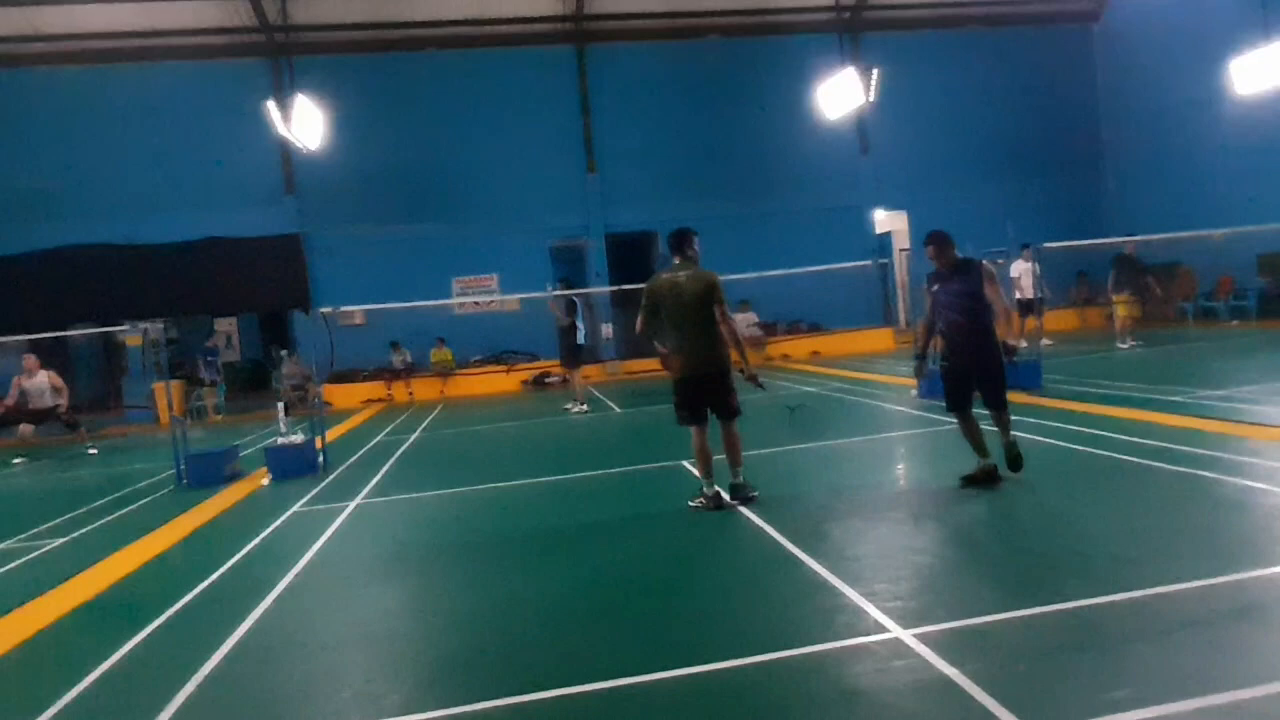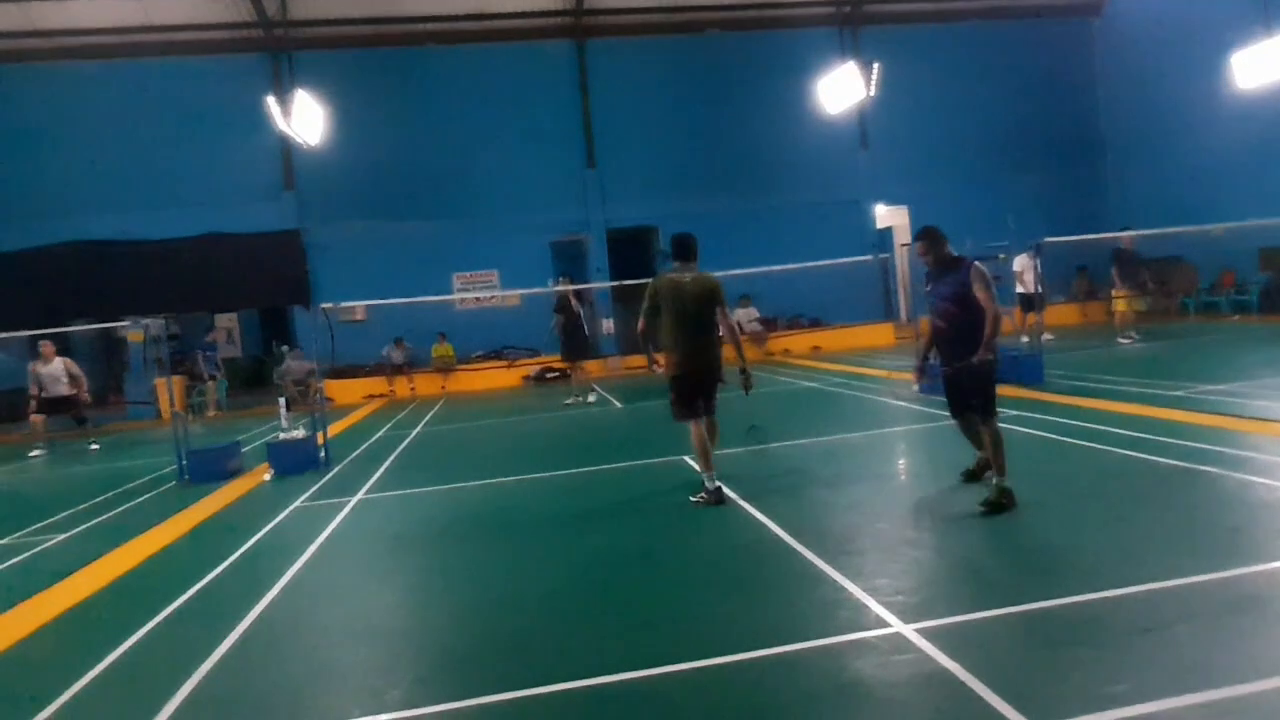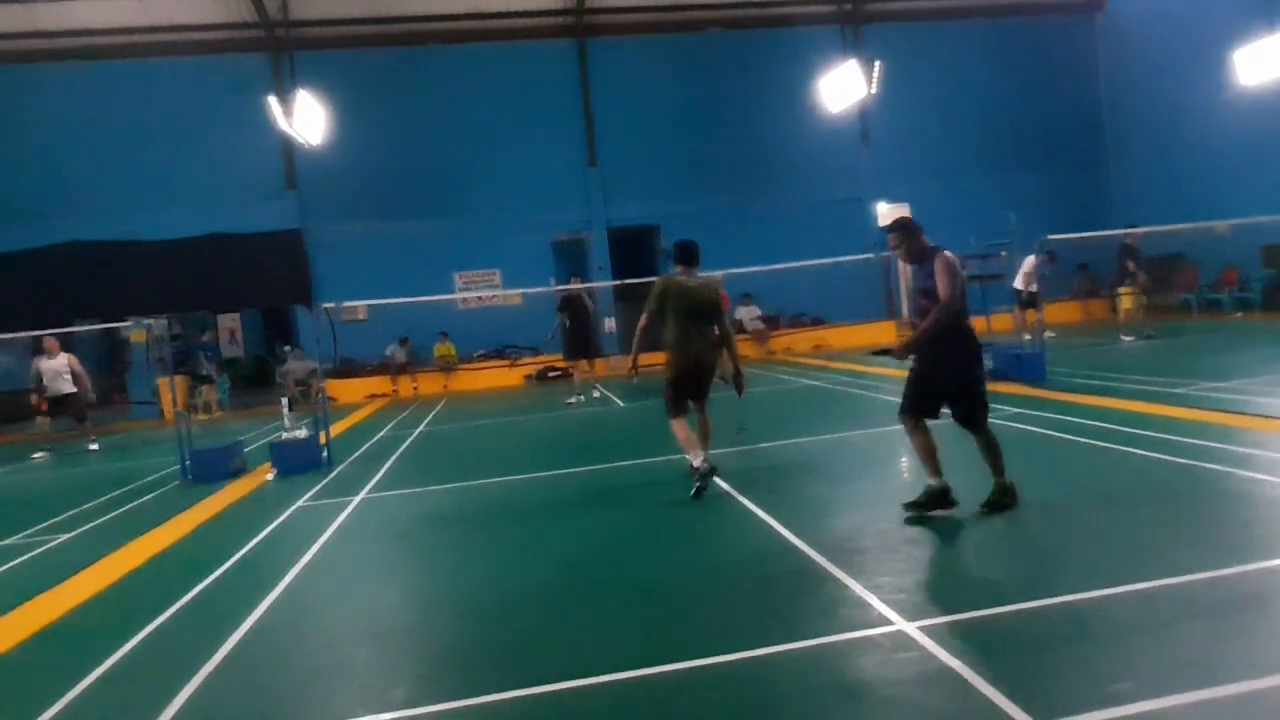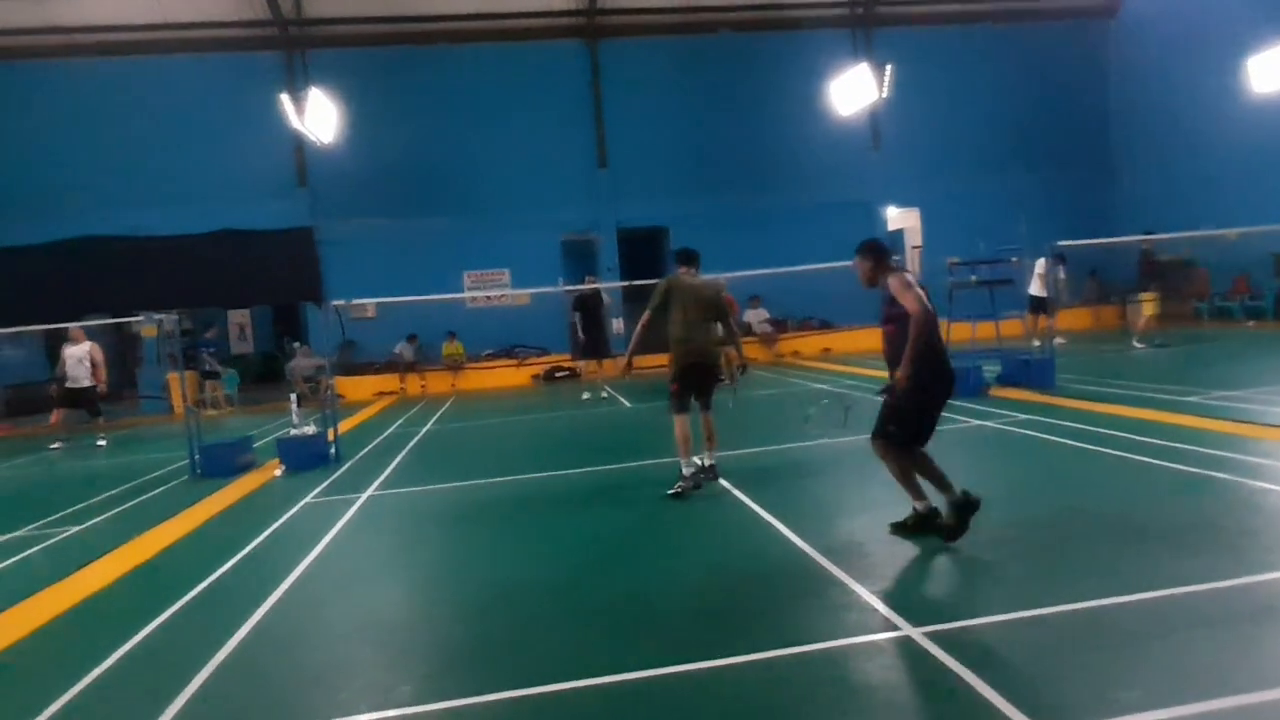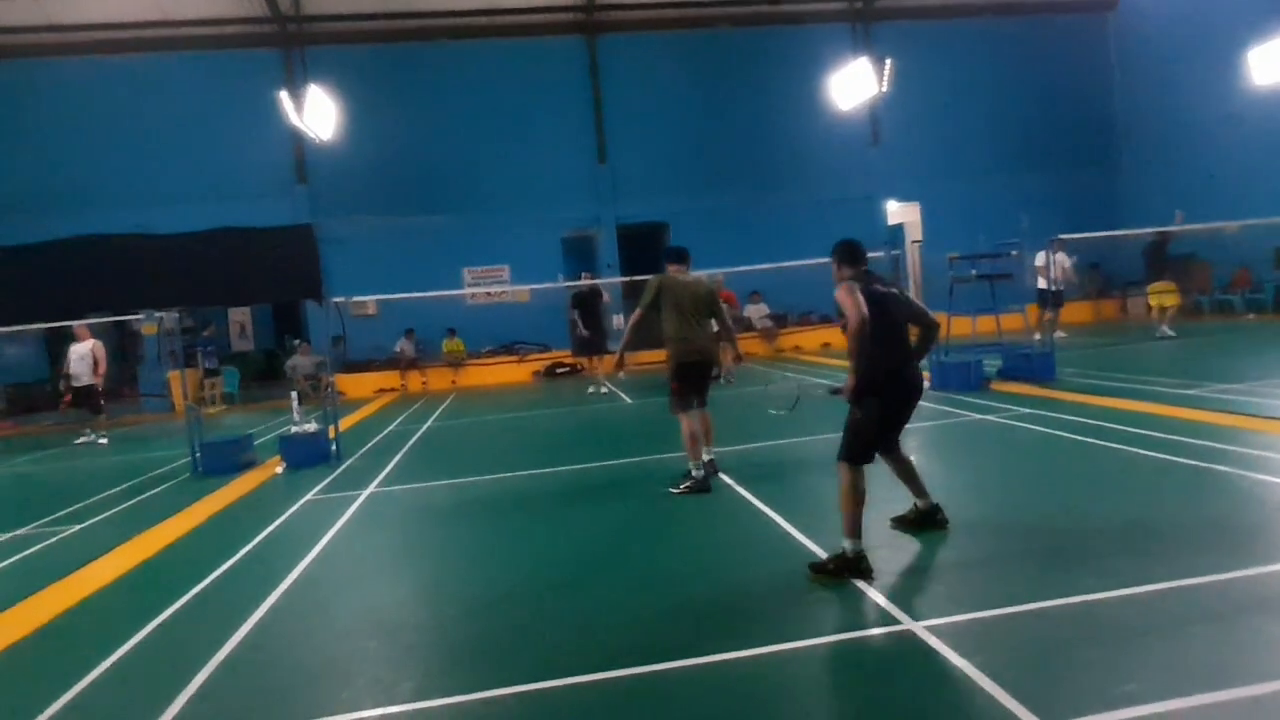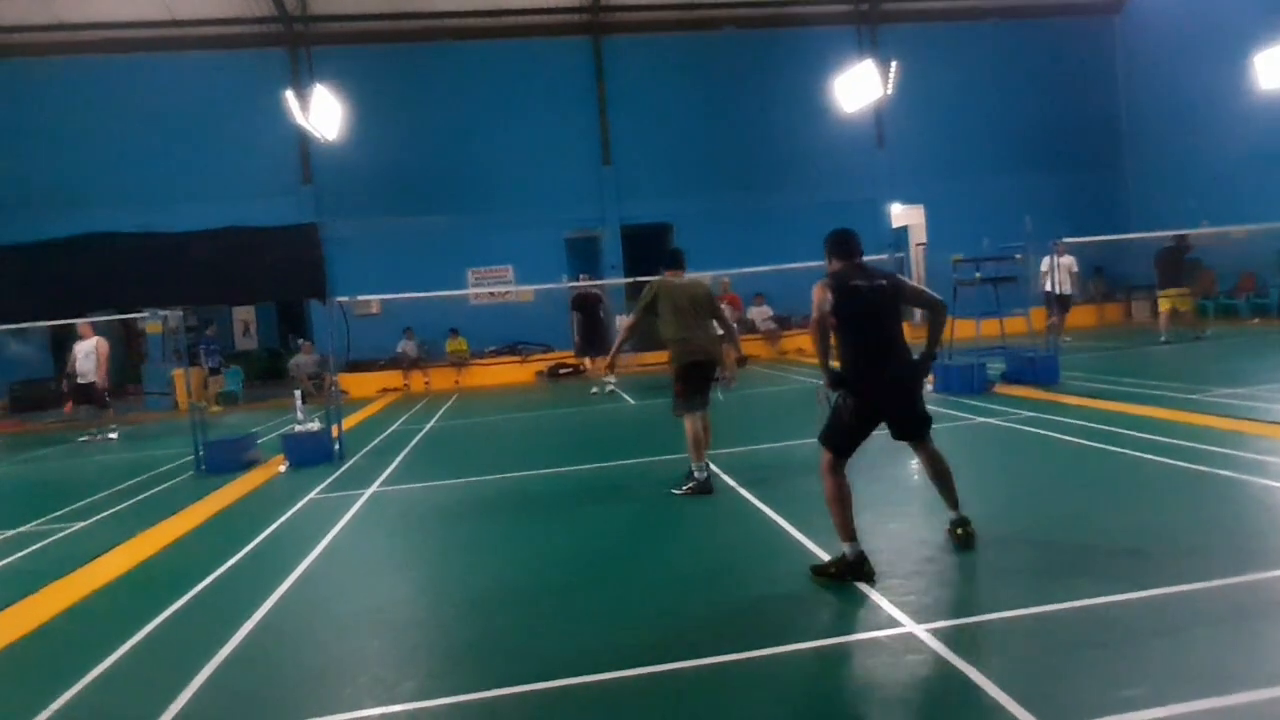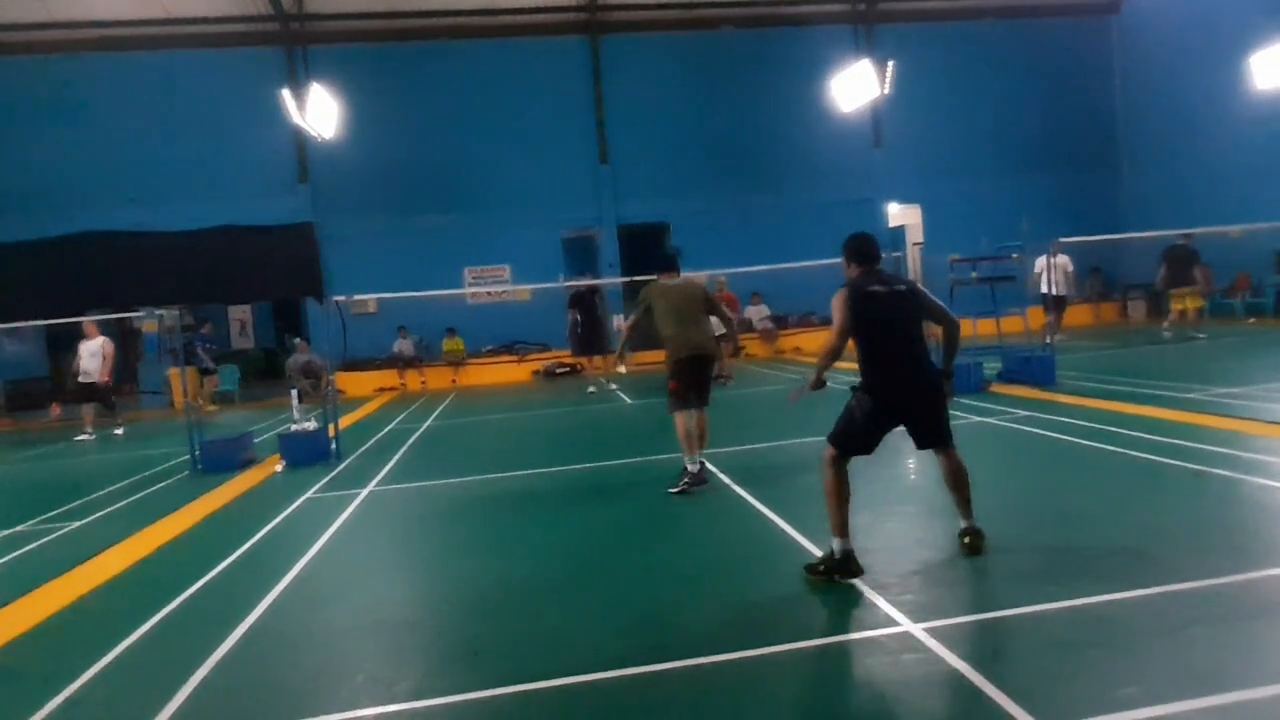
dt=0.3s
person 1, frame 1
left shoulder: (980, 270)
right shoulder: (933, 280)
left elbow: (1000, 306)
right elbow: (929, 320)
right wrist: (920, 355)
left hip: (983, 350)
right hip: (953, 356)
left knee: (997, 407)
right knee: (961, 412)
left ankle: (1008, 441)
right ankle: (986, 466)
person 1, frame 2
left shoulder: (972, 271)
right shoulder: (931, 278)
left elbow: (993, 313)
left wrist: (986, 351)
right wrist: (923, 356)
left hip: (976, 357)
right hip: (951, 359)
left knee: (984, 418)
right knee: (961, 415)
left ankle: (1001, 487)
right ankle: (984, 458)
person 1, frame 3
left shoulder: (943, 261)
right shoulder: (919, 268)
left elbow: (948, 305)
left wrist: (913, 340)
left hip: (960, 357)
right hip: (929, 359)
left knee: (974, 425)
right knee: (911, 418)
left ankle: (1002, 487)
right ankle: (938, 488)
person 1, frame 4
left shoulder: (898, 280)
right shoulder: (892, 288)
left elbow: (923, 314)
left wrist: (907, 366)
right wrist: (901, 373)
left hip: (927, 379)
right hip: (911, 381)
left knee: (901, 446)
right knee: (883, 444)
left ankle: (957, 500)
right ankle: (925, 511)
person 1, frame 5
left shoulder: (847, 288)
right shoulder: (890, 290)
left elbow: (860, 321)
right elbow: (930, 325)
left wrist: (854, 375)
left hip: (878, 386)
right hip: (908, 383)
left knee: (850, 463)
right knee: (887, 447)
left ankle: (852, 555)
right ankle: (927, 509)
person 1, frame 6
left shoulder: (826, 286)
right shoulder: (889, 280)
left elbow: (819, 321)
right elbow: (938, 305)
left wrist: (826, 369)
right wrist: (929, 354)
left hip: (860, 386)
right hip: (903, 378)
left knee: (831, 463)
right knee: (923, 445)
left ankle: (852, 557)
right ankle: (959, 522)
person 1, frame 7
left shoulder: (848, 293)
right shoulder: (908, 287)
left elbow: (837, 343)
right elbow: (951, 324)
left wrist: (818, 374)
right wrist: (945, 372)
left hip: (878, 391)
right hip: (923, 385)
left knee: (833, 459)
right knee: (946, 450)
left ankle: (841, 555)
right ankle: (970, 530)
person 2, frame 1
left shoulder: (656, 285)
right shoulder: (708, 279)
left elbow: (641, 329)
right elbow: (725, 323)
left wrist: (661, 349)
right wrist: (746, 363)
left hip: (683, 367)
right hip: (716, 363)
left knee: (698, 429)
right knee: (728, 423)
left ankle: (710, 493)
right ankle: (738, 483)
person 2, frame 2
left shoulder: (658, 285)
right shoulder: (710, 283)
left elbow: (642, 328)
right elbow: (727, 325)
right wrist: (743, 363)
left hip: (679, 363)
right hip: (709, 360)
left knee: (695, 423)
right knee: (708, 414)
left ankle: (712, 487)
right ankle: (707, 469)
person 2, frame 3
left shoulder: (665, 285)
right shoulder: (711, 288)
left elbow: (643, 324)
right elbow: (725, 331)
left wrist: (634, 356)
right wrist: (736, 368)
left hip: (679, 360)
right hip: (707, 358)
left knee: (677, 417)
right knee: (700, 409)
left ankle: (699, 463)
right ankle: (702, 460)
person 2, frame 4
left shoulder: (669, 284)
right shoulder: (713, 288)
left elbow: (644, 322)
right elbow: (730, 327)
left wrist: (629, 355)
right wrist: (741, 357)
left hip: (683, 356)
right hip: (710, 355)
left knee: (680, 414)
right knee: (705, 409)
left ankle: (688, 473)
right ankle: (709, 464)
person 2, frame 5
left shoulder: (659, 282)
right shoulder: (704, 285)
left elbow: (635, 319)
right elbow: (724, 323)
left wrist: (620, 352)
right wrist: (735, 350)
left hip: (681, 354)
right hip: (707, 352)
left knee: (685, 413)
right knee: (701, 406)
left ankle: (698, 475)
right ankle: (708, 460)
person 2, frame 6
left shoulder: (656, 288)
right shoulder: (701, 287)
left elbow: (630, 324)
right elbow: (725, 323)
left wrist: (612, 354)
right wrist: (738, 352)
left hip: (684, 355)
right hip: (710, 353)
left knee: (689, 414)
right knee: (702, 410)
left ankle: (700, 477)
right ankle: (701, 464)
person 2, frame 7
left shoulder: (650, 291)
right shoulder: (696, 286)
left elbow: (629, 325)
right elbow: (726, 318)
left wrist: (620, 351)
right wrist: (734, 342)
left hip: (680, 352)
right hip: (707, 349)
left knee: (680, 410)
right knee: (699, 408)
left ankle: (692, 469)
right ankle: (697, 462)
